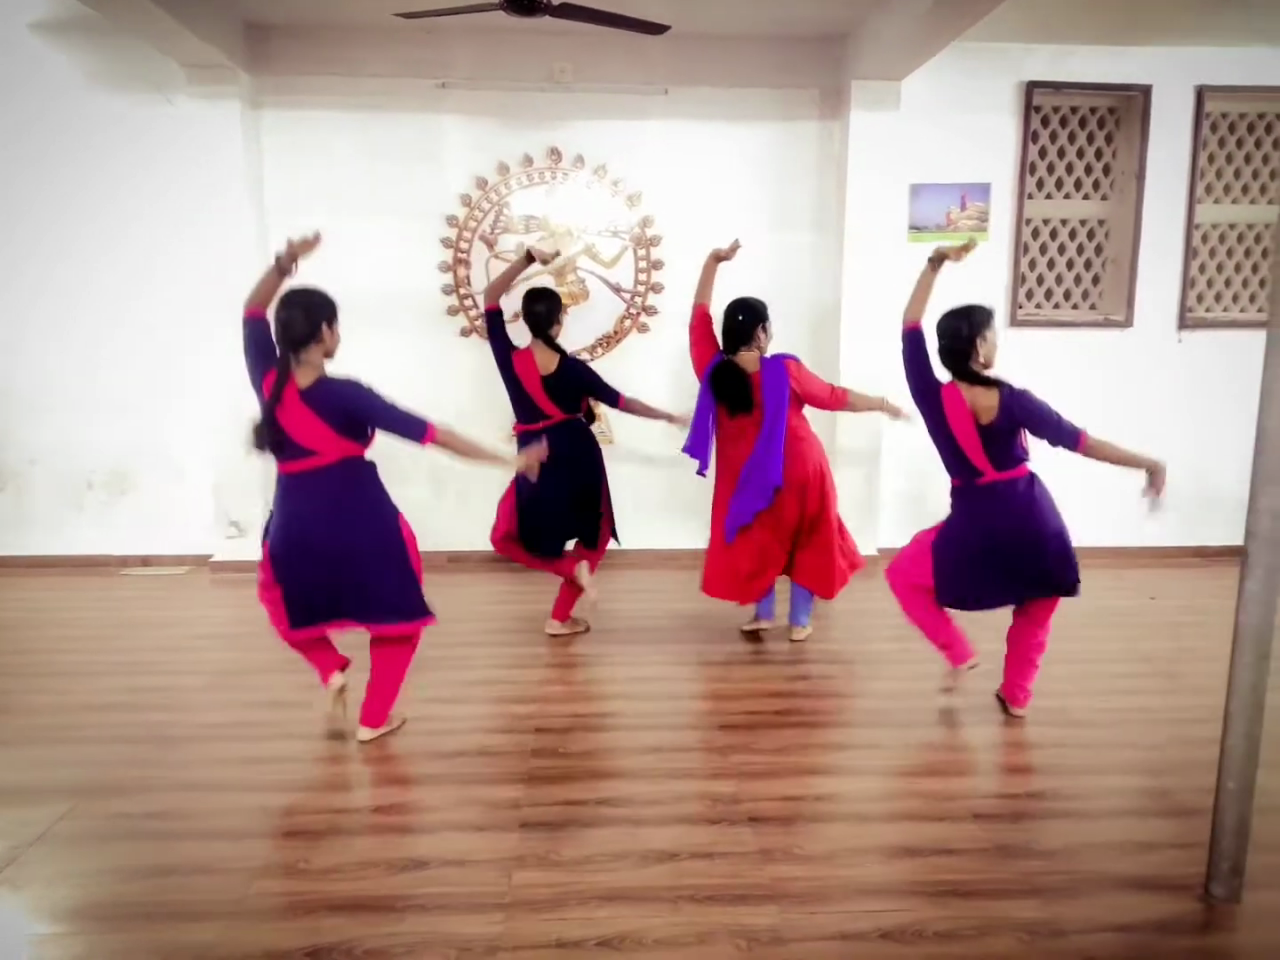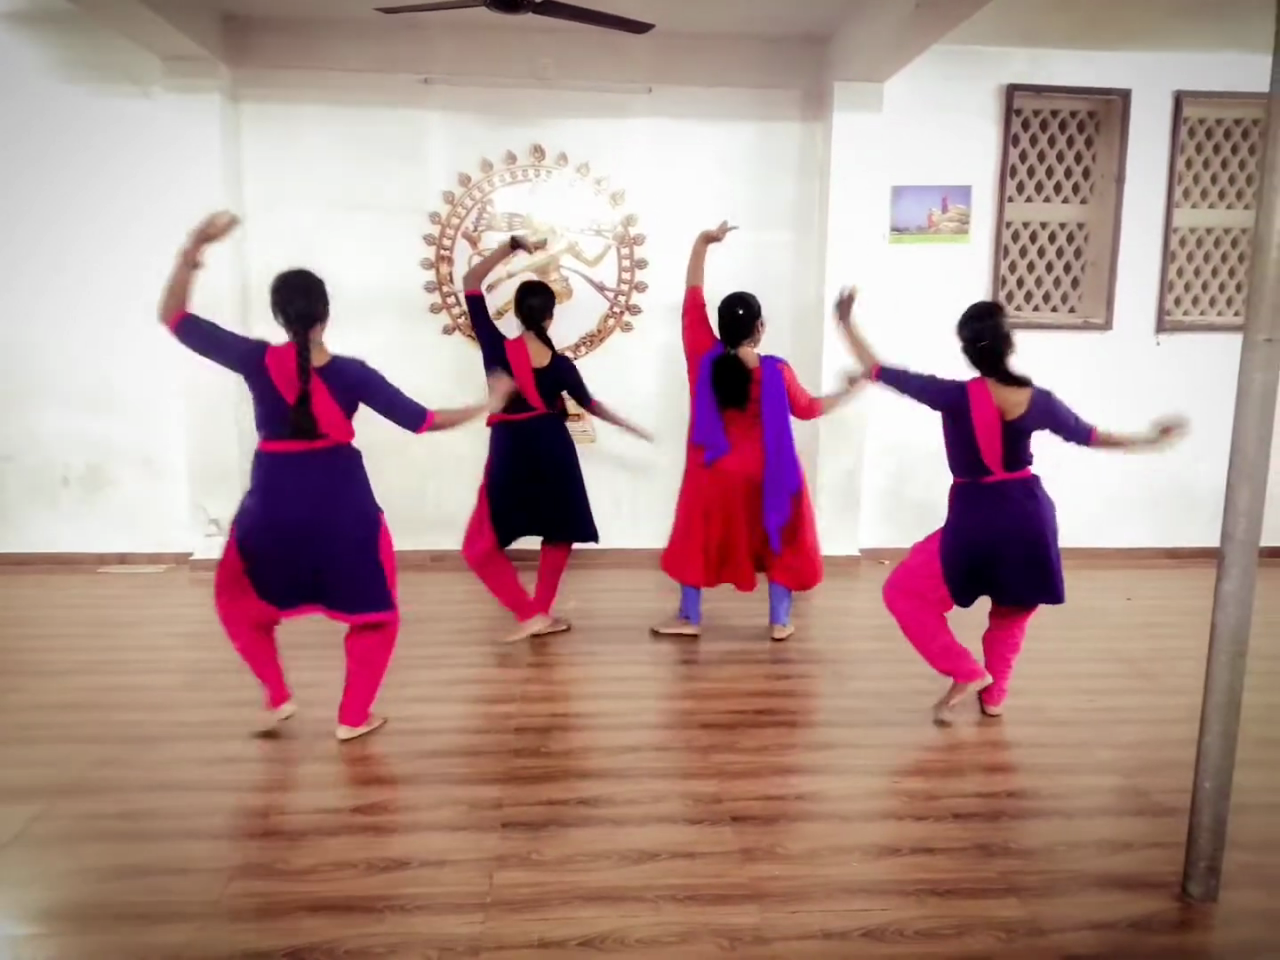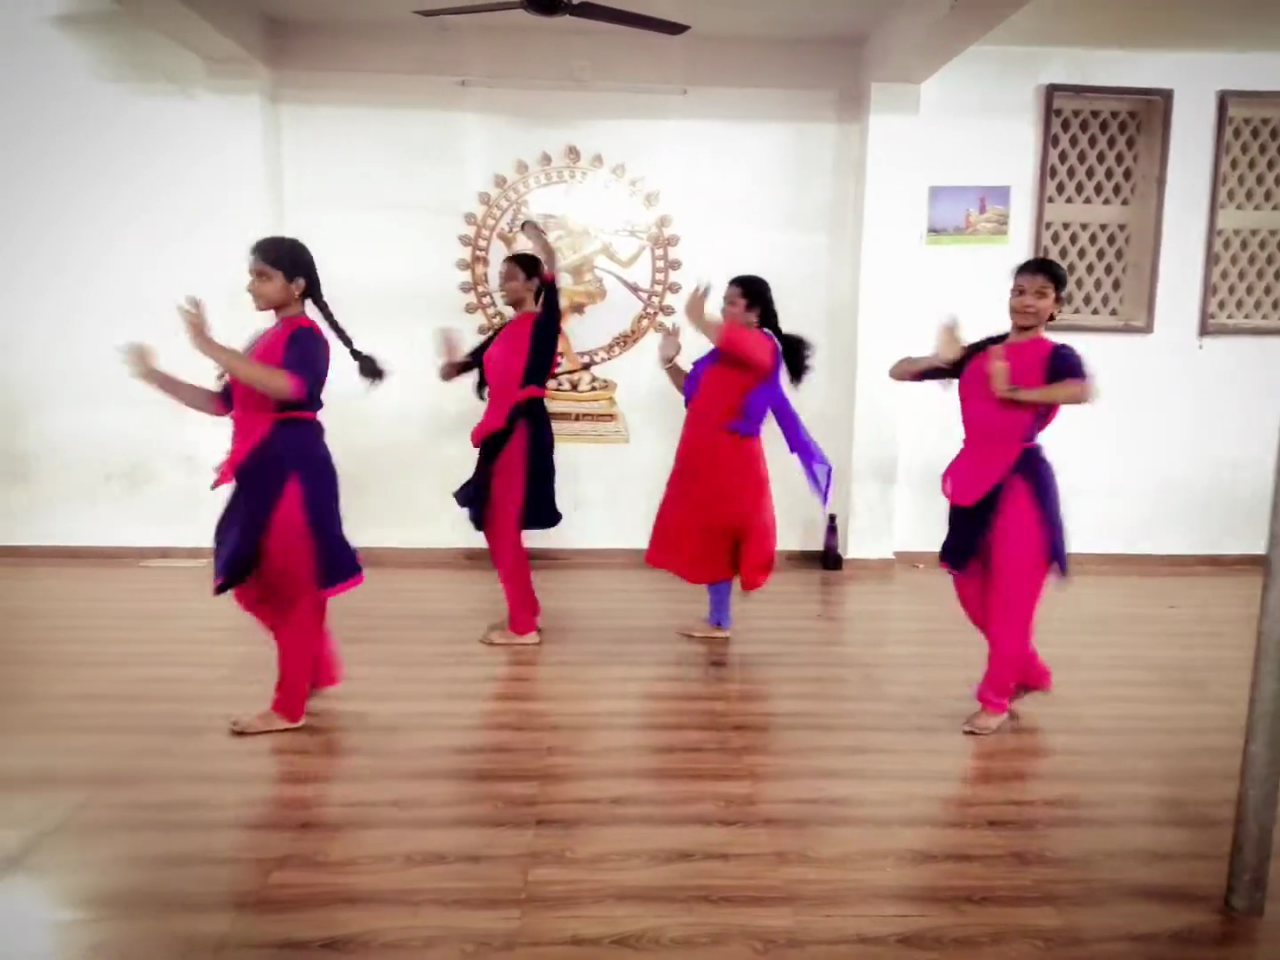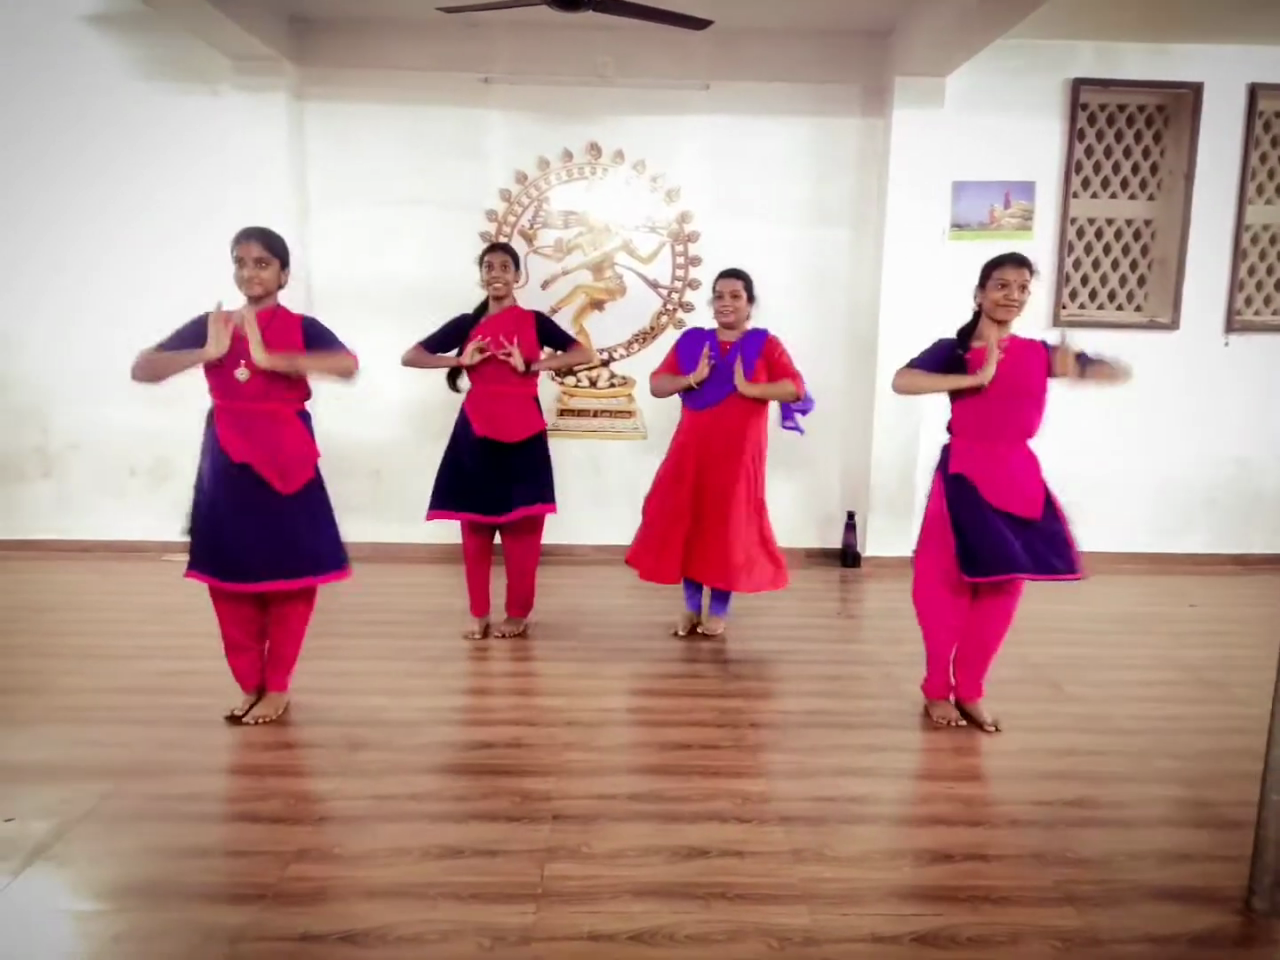
dt=0.4s
person 1, frame 1
left shoulder: (266, 382)
right shoulder: (344, 395)
left elbow: (254, 314)
right elbow: (426, 433)
left wrist: (284, 264)
right wrist: (506, 459)
left hip: (296, 523)
right hip: (362, 518)
left knee: (283, 603)
right knee: (398, 619)
left ankle: (332, 671)
right ankle: (374, 718)
person 1, frame 2
left shoulder: (259, 361)
right shoulder: (350, 374)
left elbow: (174, 317)
right elbow: (422, 421)
left wrist: (195, 248)
right wrist: (484, 406)
left hip: (274, 503)
right hip: (342, 500)
left knee: (236, 597)
right knee: (374, 611)
left ankle: (277, 696)
right ankle: (354, 716)
person 1, frame 3
left shoulder: (302, 336)
right shoulder: (271, 338)
left elbow: (286, 387)
right elbow: (219, 403)
left wrist: (209, 346)
right wrist: (155, 376)
left hip: (292, 474)
right hip: (269, 475)
left knee: (292, 591)
right knee: (258, 587)
left ankle: (288, 708)
right ankle: (320, 672)
person 1, frame 4
left shoulder: (302, 329)
right shoulder: (211, 326)
left elbow: (347, 365)
right elbow: (142, 370)
left wrist: (271, 359)
right wrist: (205, 354)
left hip: (289, 469)
right hip: (227, 471)
left knee: (289, 584)
right knee: (232, 584)
left ankle: (277, 687)
right ankle: (250, 686)
person 2, frame 1
left shoulder: (930, 397)
right shoulder: (1010, 401)
left elbow: (911, 328)
right elbow: (1079, 442)
left wrist: (935, 264)
right wrist: (1148, 464)
left hip: (976, 521)
right hip: (1033, 518)
left knee: (903, 575)
right knee: (1034, 611)
left ankle: (958, 653)
right ankle: (1017, 694)
person 2, frame 2
left shoulder: (955, 395)
right shoulder: (1036, 401)
left elbow: (878, 371)
right elbow: (1088, 436)
left wrist: (846, 324)
right wrist: (1147, 439)
left hip: (972, 523)
right hip: (1027, 515)
left knee: (903, 592)
right knee: (1012, 612)
left ankle: (966, 673)
right ankle: (993, 693)
person 2, frame 3
left shoulder: (1057, 355)
right shoulder: (980, 351)
left elbow: (1083, 391)
right elbow: (899, 372)
left wrist: (1016, 394)
right wrist: (937, 359)
left hip: (1020, 484)
right hip: (978, 480)
left knee: (1010, 599)
right knee: (974, 592)
left ankle: (996, 700)
right ankle: (1027, 673)
person 2, frame 4
left shoulder: (1040, 354)
right shoulder: (953, 350)
left elbow: (1117, 373)
right elbow: (901, 382)
left wrist: (1076, 368)
right wrist: (974, 379)
left hip: (1019, 481)
right hip: (963, 479)
left knee: (999, 599)
right knee: (946, 595)
left ankle: (970, 692)
right ankle: (937, 692)
person 3, frame 1
left shoulder: (508, 359)
right shoulder: (572, 368)
left elbow: (490, 298)
right elbow: (619, 402)
left wrist: (527, 260)
right wrist: (668, 416)
right hip: (580, 455)
left knee: (507, 538)
right knee: (593, 538)
left ankle: (570, 569)
right ankle: (561, 617)
person 3, frame 2
left shoulder: (497, 349)
right shoulder: (559, 363)
left elbow: (470, 284)
right elbow: (588, 404)
left wrist: (513, 246)
right wrist: (627, 424)
left hip: (509, 451)
right hip: (553, 448)
left knee: (480, 546)
right knee: (559, 534)
left ankle: (528, 614)
right ankle: (541, 612)
person 3, frame 3
left shoulder: (544, 322)
right shoulder: (502, 334)
left elbow: (550, 268)
right elbow: (450, 374)
left wrist: (535, 234)
right wrist: (452, 359)
left hip: (522, 430)
right hip: (503, 432)
left knee: (504, 530)
right knee: (498, 526)
left ankle: (523, 626)
right ankle: (522, 614)
person 3, frame 4
left shoulder: (536, 322)
right shoulder: (466, 324)
left elbow: (584, 354)
right elbow: (409, 357)
left wrist: (532, 366)
right wrist: (459, 361)
left hip: (524, 432)
right hip: (477, 431)
left knee: (521, 527)
right knee: (475, 525)
left ankle: (518, 612)
right ankle: (479, 614)
person 4, frame 1
left shoulder: (711, 369)
right shoulder: (784, 371)
left elbow: (699, 316)
right elbow: (834, 398)
left wrist: (714, 260)
right wrist: (882, 405)
left hip: (742, 474)
right hip: (798, 470)
left knee: (748, 542)
right knee: (811, 542)
left ankle: (760, 613)
right ankle: (800, 621)
person 4, frame 2
left shoulder: (703, 358)
right shoulder: (776, 372)
left elbow: (693, 300)
right elbow: (808, 408)
left wrist: (703, 243)
right wrist: (845, 392)
left hip: (713, 471)
right hip: (768, 472)
left knee: (699, 538)
right knee: (779, 538)
left ankle: (688, 617)
right ankle: (780, 620)
person 4, frame 3
left shoulder: (759, 343)
right shoulder: (731, 353)
left elbow: (721, 333)
right elbow: (694, 389)
left wrist: (695, 312)
right wrist: (669, 361)
left hip: (727, 461)
right hip: (723, 459)
left knee: (715, 534)
right knee: (713, 534)
left ankle: (718, 621)
person 4, frame 4
left shoulder: (765, 345)
right shoulder: (692, 340)
left elbow: (795, 387)
right elbow: (656, 385)
left wrist: (751, 389)
right wrist: (691, 379)
left hip: (739, 456)
right hip: (691, 451)
left knee: (728, 527)
right knee: (684, 524)
left ankle: (718, 610)
right ankle: (692, 607)
